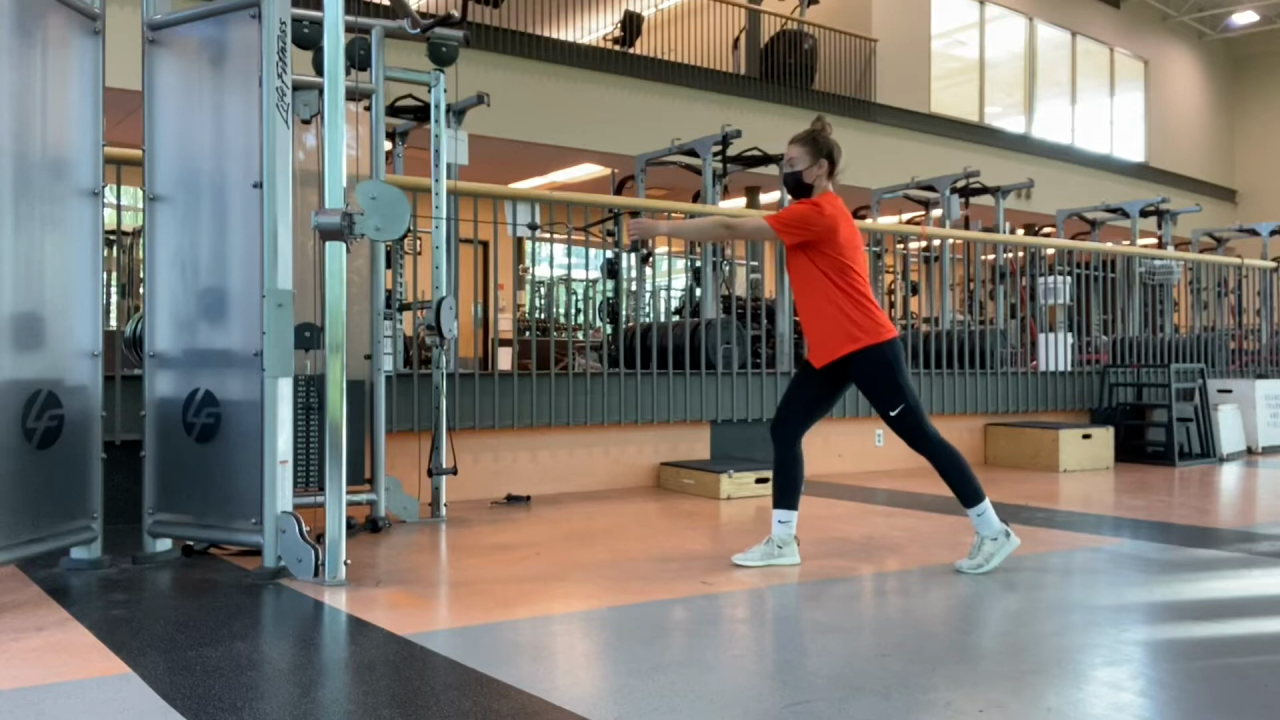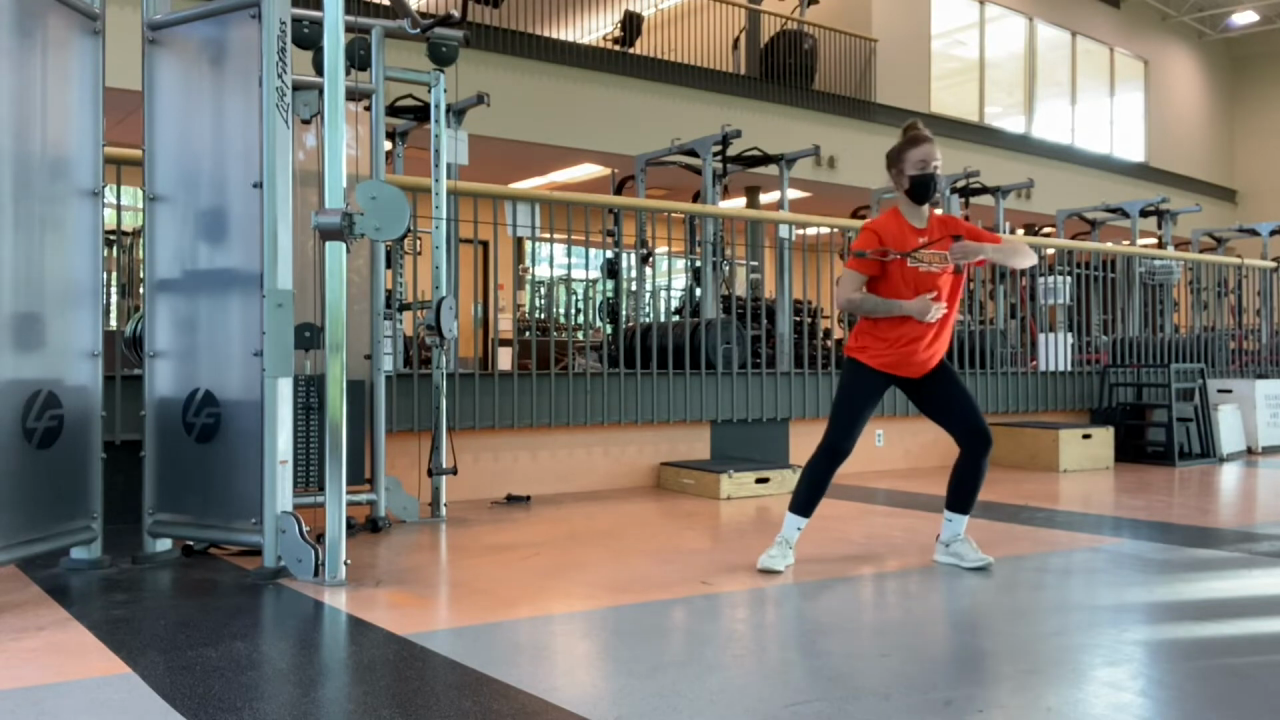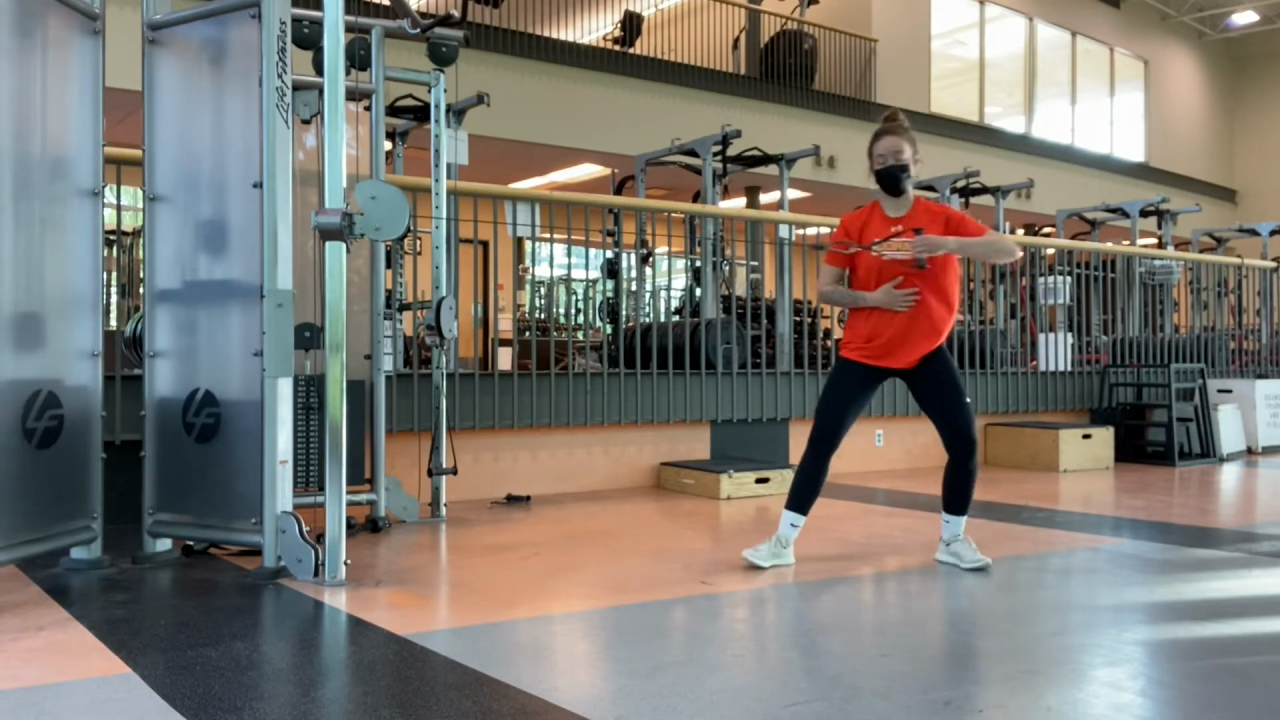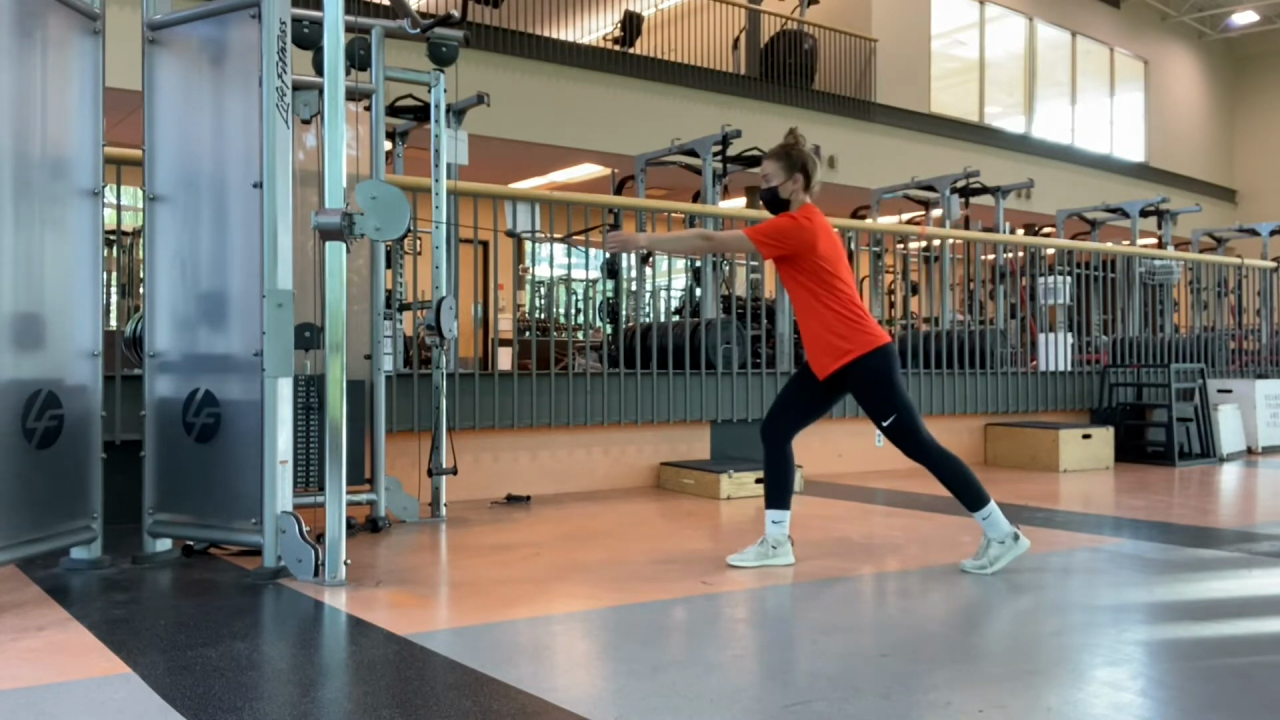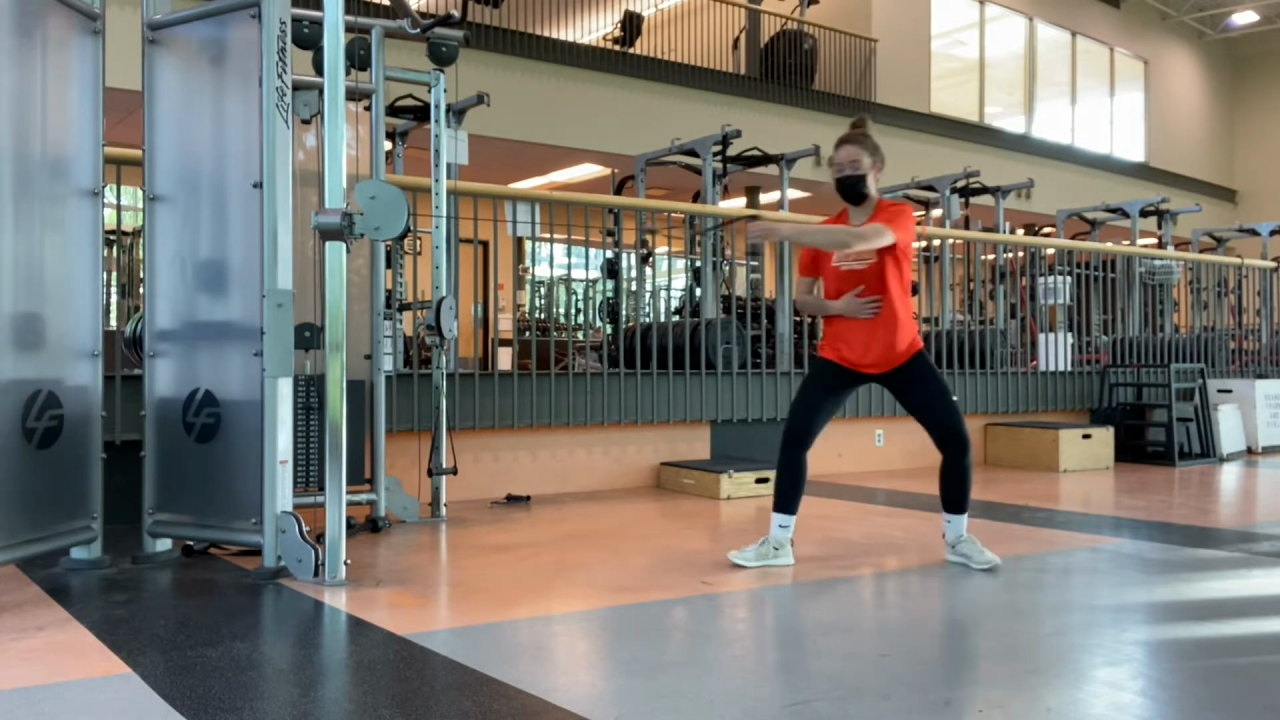
dt=1s
person 1, frame 1
left shoulder: (818, 212)
right shoulder: (815, 215)
left elbow: (732, 228)
left wrist: (662, 226)
left hip: (869, 348)
right hip: (831, 353)
left knee: (921, 437)
right knee: (784, 431)
left ankle: (993, 531)
right ankle: (782, 541)
person 1, frame 2
left shoulder: (955, 230)
right shoulder: (878, 232)
left elbow: (1027, 257)
right elbow: (846, 299)
left wrist: (984, 249)
right wrist: (909, 308)
left hip: (928, 363)
right hip: (871, 360)
left knee: (978, 439)
right knee: (836, 446)
left ankle: (951, 539)
right ankle: (785, 541)
person 1, frame 3
left shoulder: (942, 216)
right shoulder: (855, 224)
left elbow: (1007, 250)
right elbow: (827, 291)
left wrist: (940, 243)
right wrist: (872, 299)
left hip: (927, 350)
right hip: (863, 351)
left knee: (964, 441)
right knee: (822, 439)
left ankle: (954, 540)
right ankle: (783, 539)
person 1, frame 4
left shoulder: (797, 226)
right shoulder: (800, 227)
left elbow: (712, 241)
left wrist: (642, 240)
left hip: (863, 357)
right hip: (828, 360)
left knee: (917, 445)
right knee: (774, 431)
left ankle: (1002, 534)
right ankle: (776, 541)
person 1, frame 5
left shoulder: (897, 214)
right shoulder: (819, 231)
left elbow: (868, 240)
right elbow: (802, 300)
left wrist: (780, 232)
right wrist: (837, 306)
left hip: (903, 353)
right hip: (839, 358)
left knee: (955, 439)
right knee: (794, 437)
left ankle: (957, 538)
right ankle: (776, 542)
